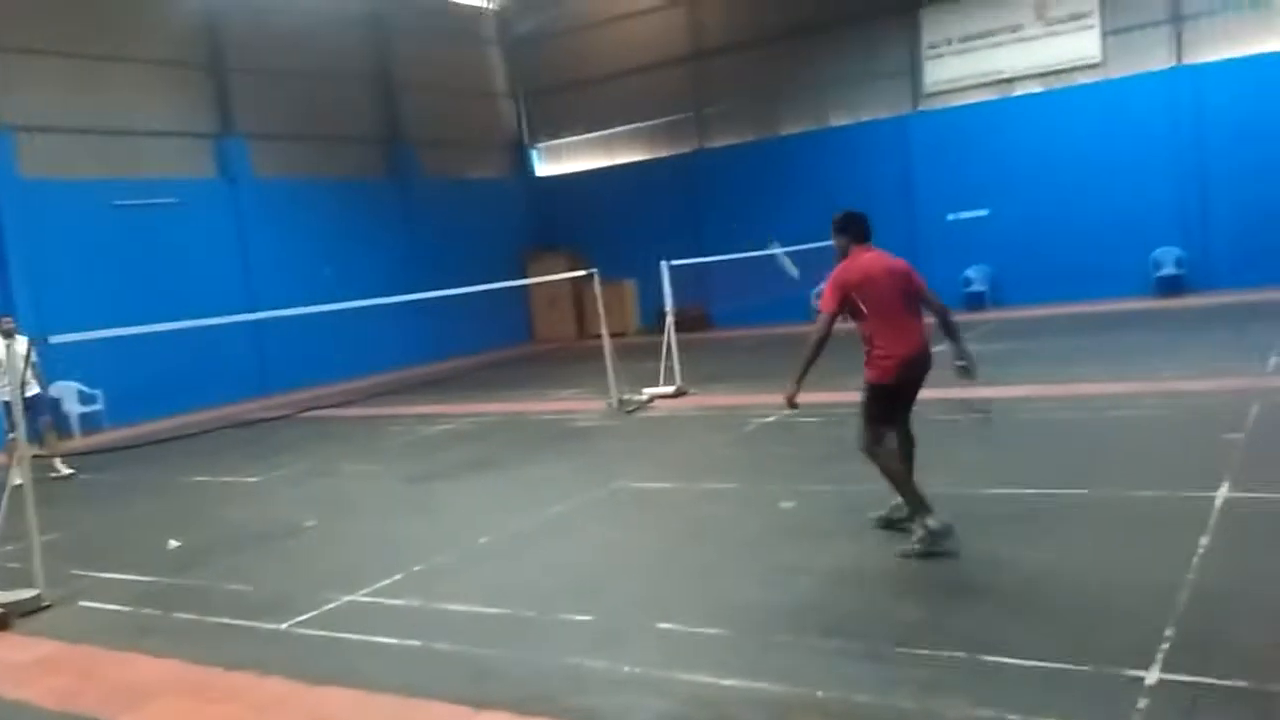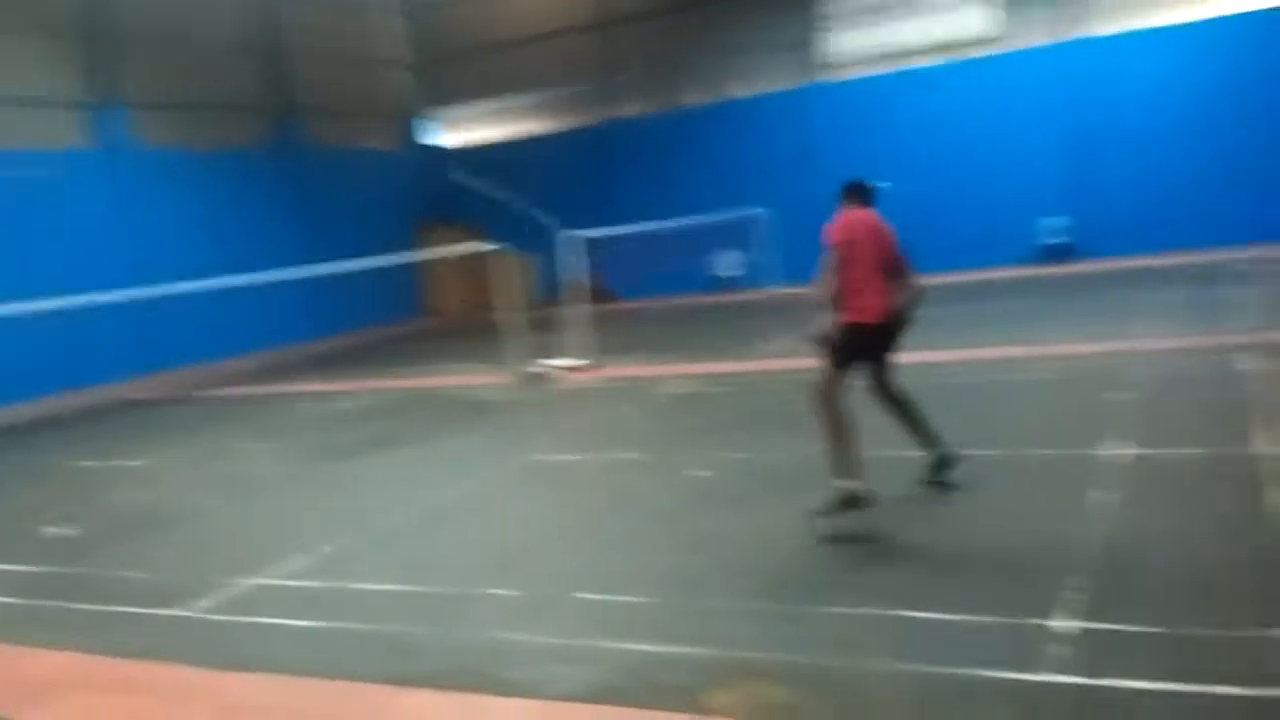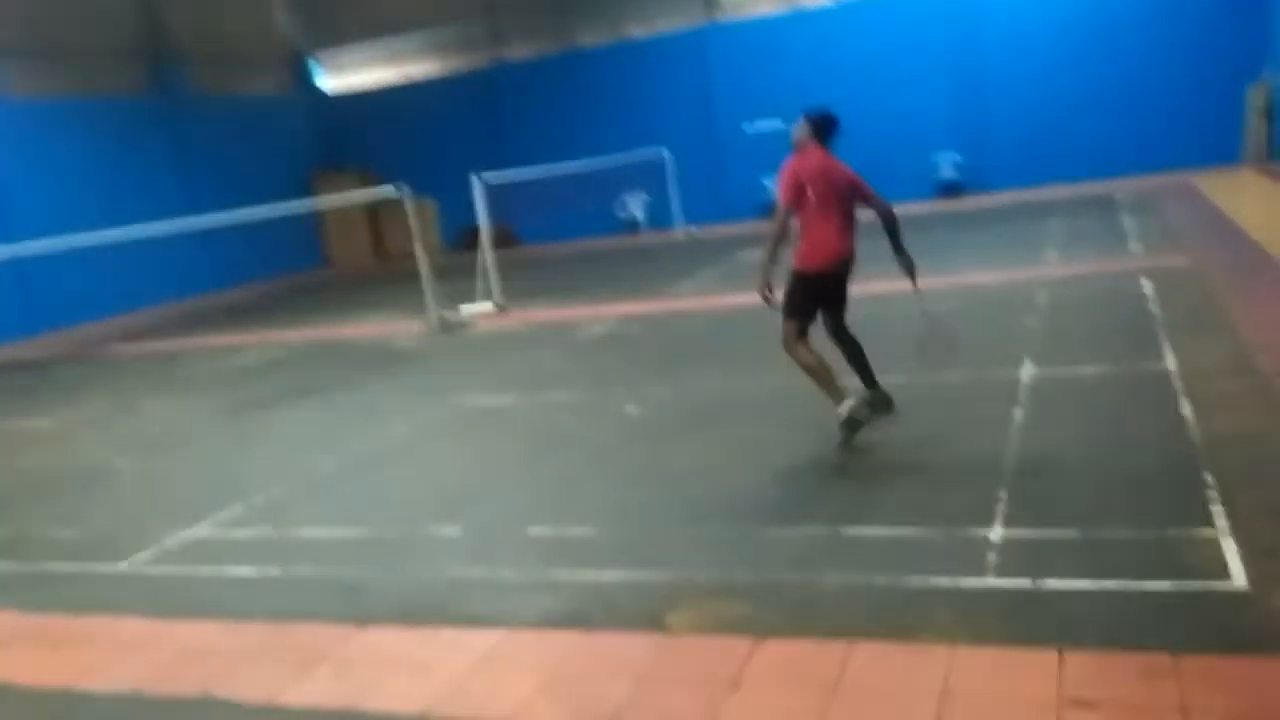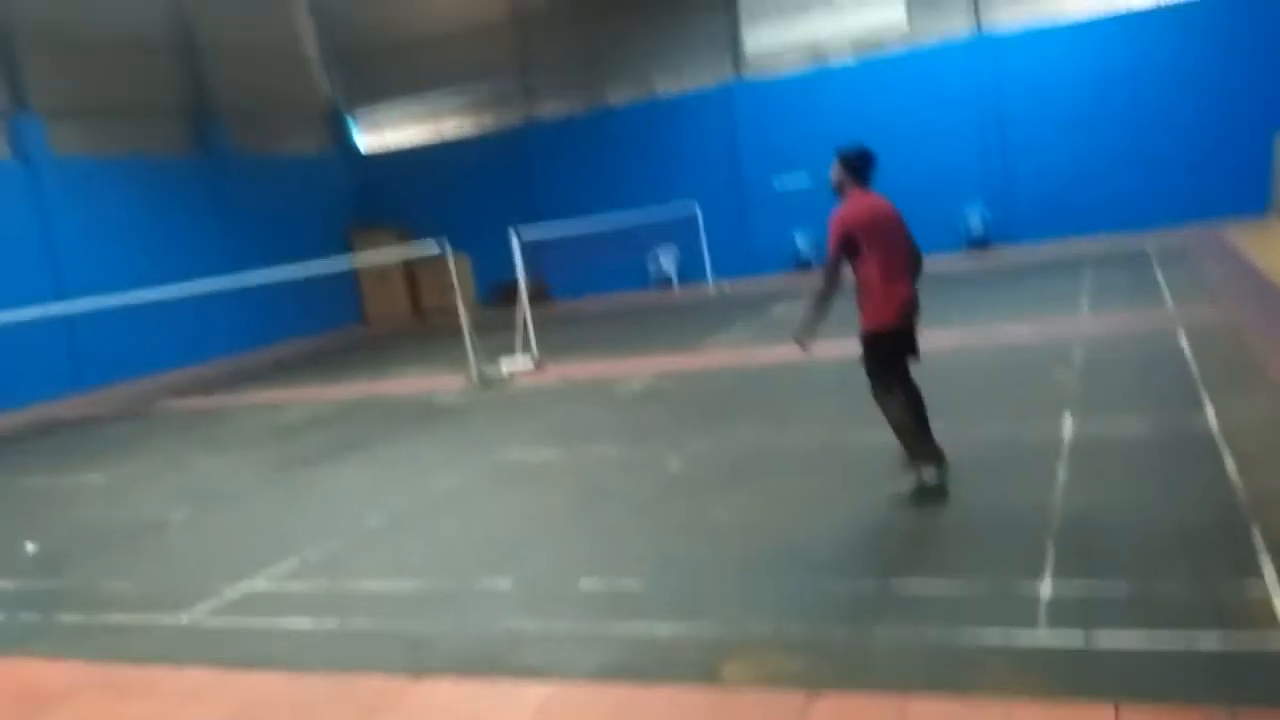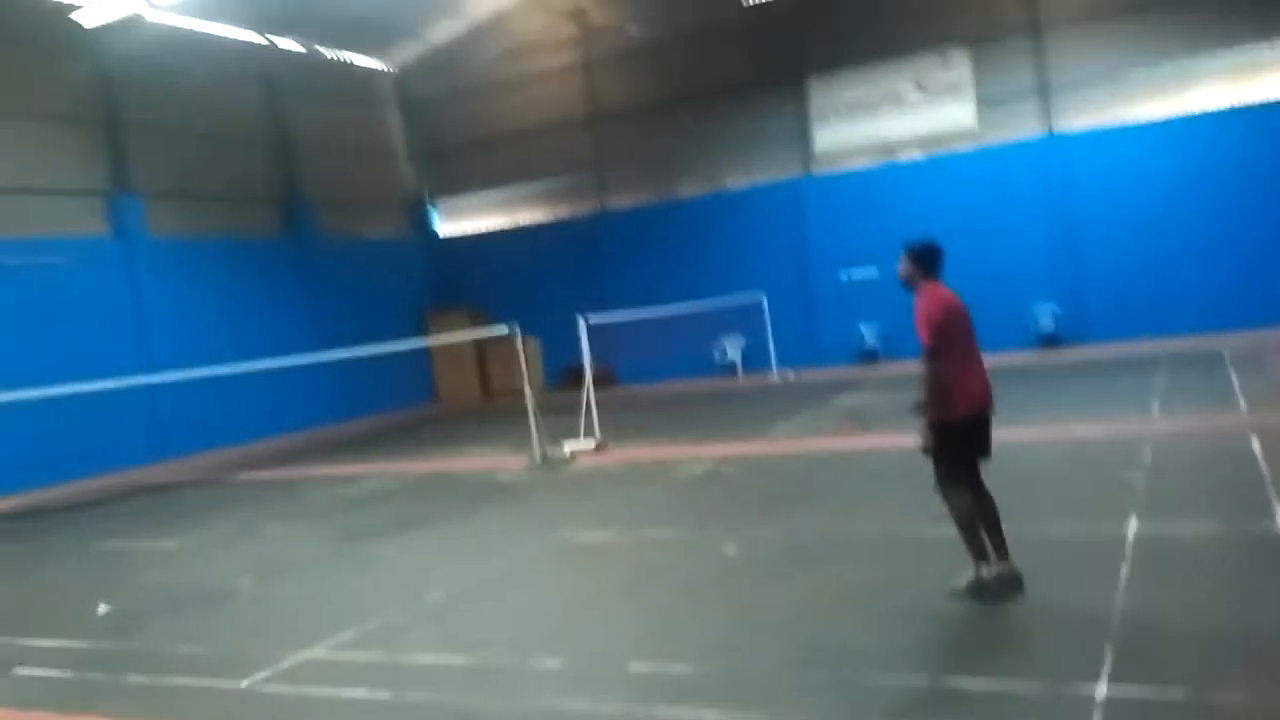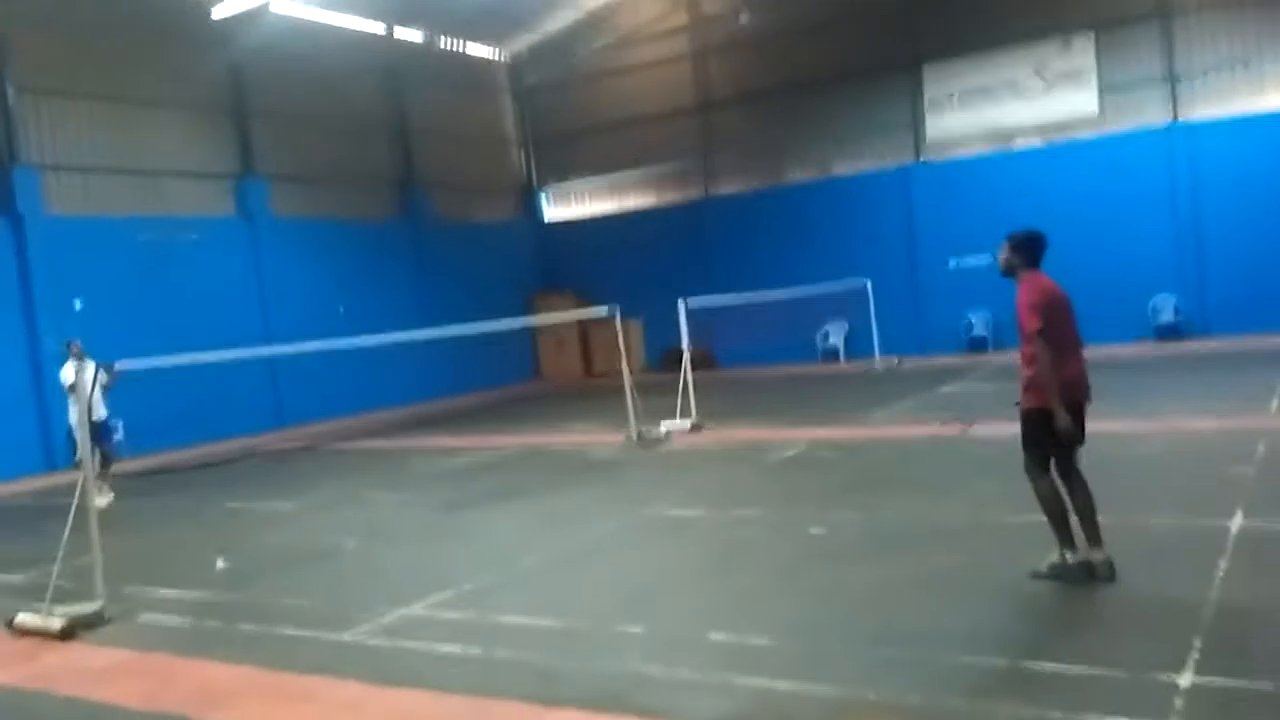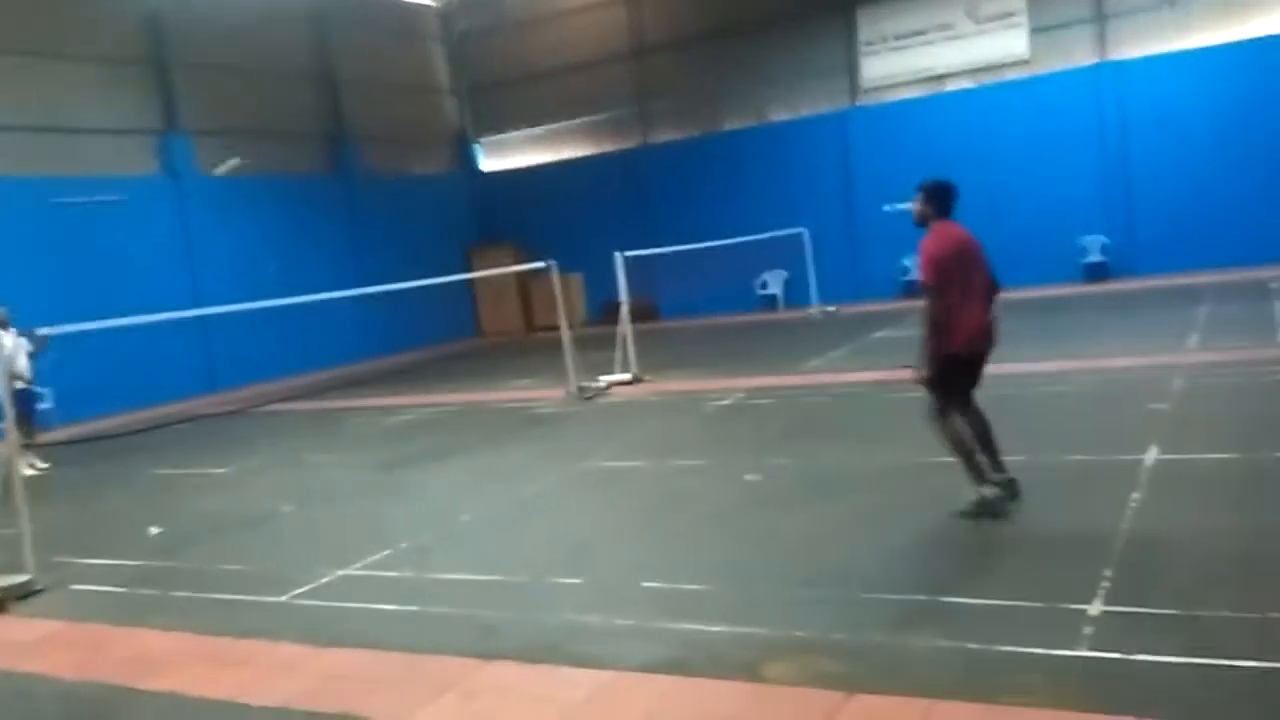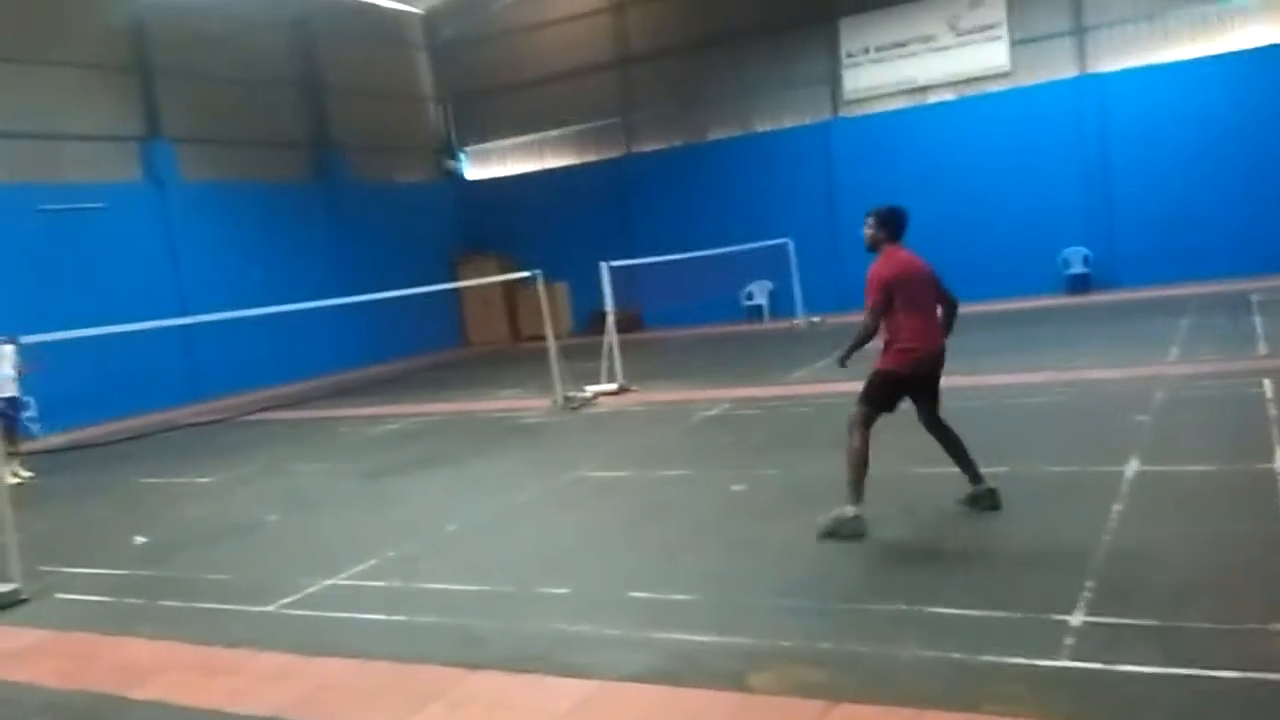
dt=0.3s
person 1, frame 1
left shoulder: (843, 275)
right shoulder: (899, 265)
left elbow: (822, 332)
right elbow: (938, 309)
left wrist: (798, 381)
right wrist: (961, 352)
left hip: (887, 364)
right hip: (917, 357)
left knee: (874, 444)
right knee: (898, 424)
left ankle: (930, 524)
right ankle: (905, 505)
person 1, frame 2
left shoulder: (844, 221)
right shoulder: (885, 231)
left elbow: (833, 268)
right elbow: (909, 288)
left wrist: (827, 319)
right wrist: (897, 322)
left hip: (859, 317)
right hip: (886, 316)
left knee: (826, 391)
right knee: (882, 385)
left ankle: (848, 485)
right ankle: (938, 452)
person 1, frame 3
left shoulder: (796, 165)
right shoulder: (844, 172)
left elbow: (782, 221)
right elbow: (885, 211)
left wrist: (766, 274)
right wrist: (900, 251)
left hip: (813, 264)
right hip: (840, 260)
left knee: (792, 339)
right knee: (836, 328)
left ankle: (846, 406)
right ankle: (876, 396)
person 1, frame 4
left shoulder: (844, 215)
right shoulder: (886, 208)
left elbow: (831, 278)
right elbow: (915, 256)
left wrist: (809, 324)
left hip: (880, 315)
right hip: (903, 306)
left knee: (885, 392)
right knee: (900, 379)
left ankle: (929, 473)
right ankle: (929, 452)
person 1, frame 5
left shoulder: (927, 303)
right shoulder: (946, 298)
left elbow: (933, 365)
left wrist: (929, 422)
right wrist: (933, 403)
left hip: (956, 407)
right hip: (977, 401)
left knee: (951, 483)
right knee: (970, 482)
left ankle: (986, 571)
right ankle: (1003, 566)
person 1, frame 6
left shoulder: (1029, 293)
right shoulder: (1047, 288)
left elbow: (1043, 352)
left wrist: (1057, 408)
left hip: (1047, 398)
right hip: (1071, 391)
left knee: (1038, 470)
right knee: (1067, 468)
left ankle: (1070, 557)
right ankle: (1096, 555)
person 1, frame 7
left shoulder: (932, 245)
right shoulder: (966, 239)
left elbow: (933, 307)
right elbow: (992, 286)
left wrist: (927, 358)
left hip: (954, 340)
right hip: (979, 335)
left knee: (943, 415)
right knee: (962, 402)
left ankle: (989, 490)
right ankle: (998, 474)
person 1, frame 8
left shoulder: (881, 270)
right shoulder: (919, 264)
left elbow: (871, 327)
right elbow: (951, 305)
left wrist: (847, 352)
left hip: (900, 359)
right hip: (930, 357)
left knee: (859, 424)
right knee: (931, 420)
left ankle: (852, 512)
right ankle: (981, 488)
